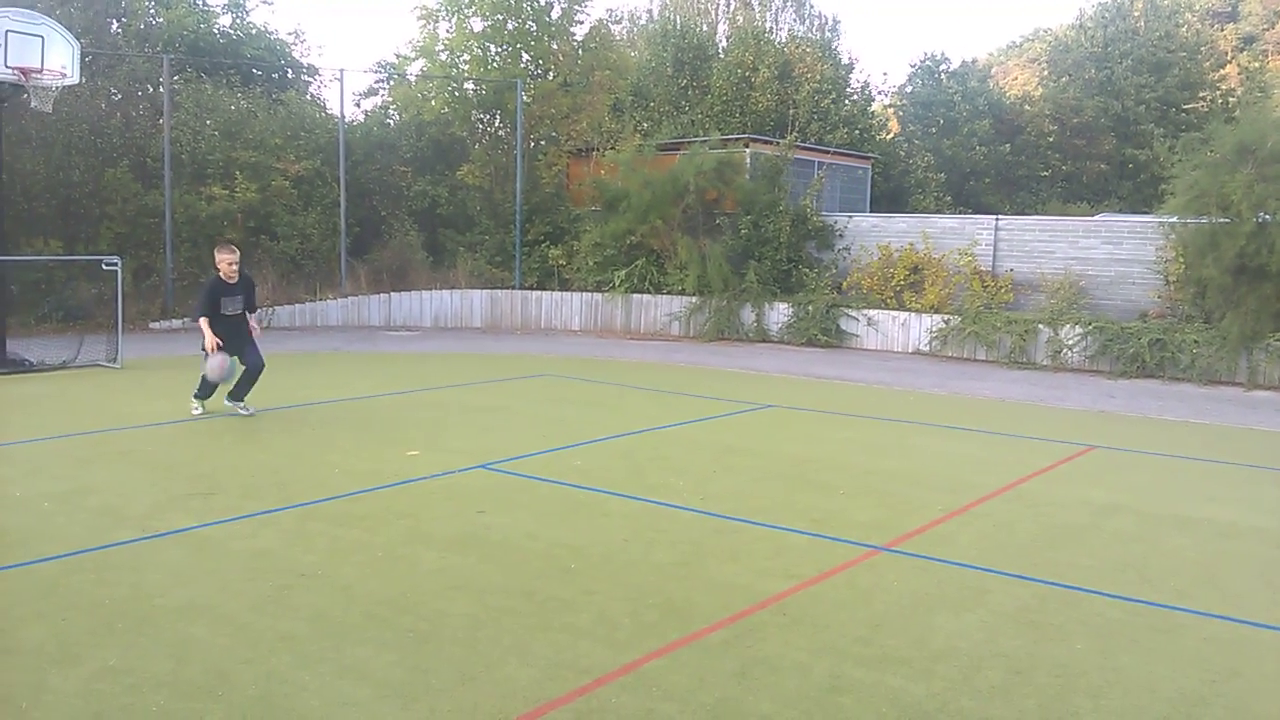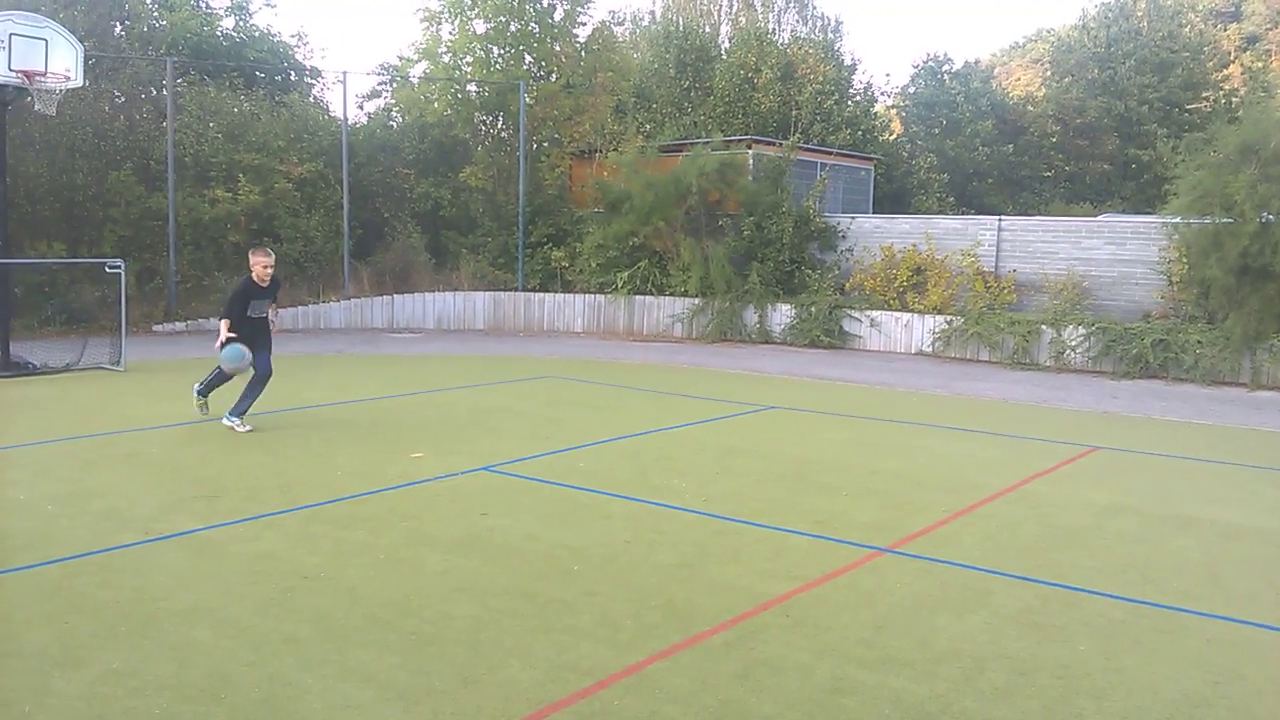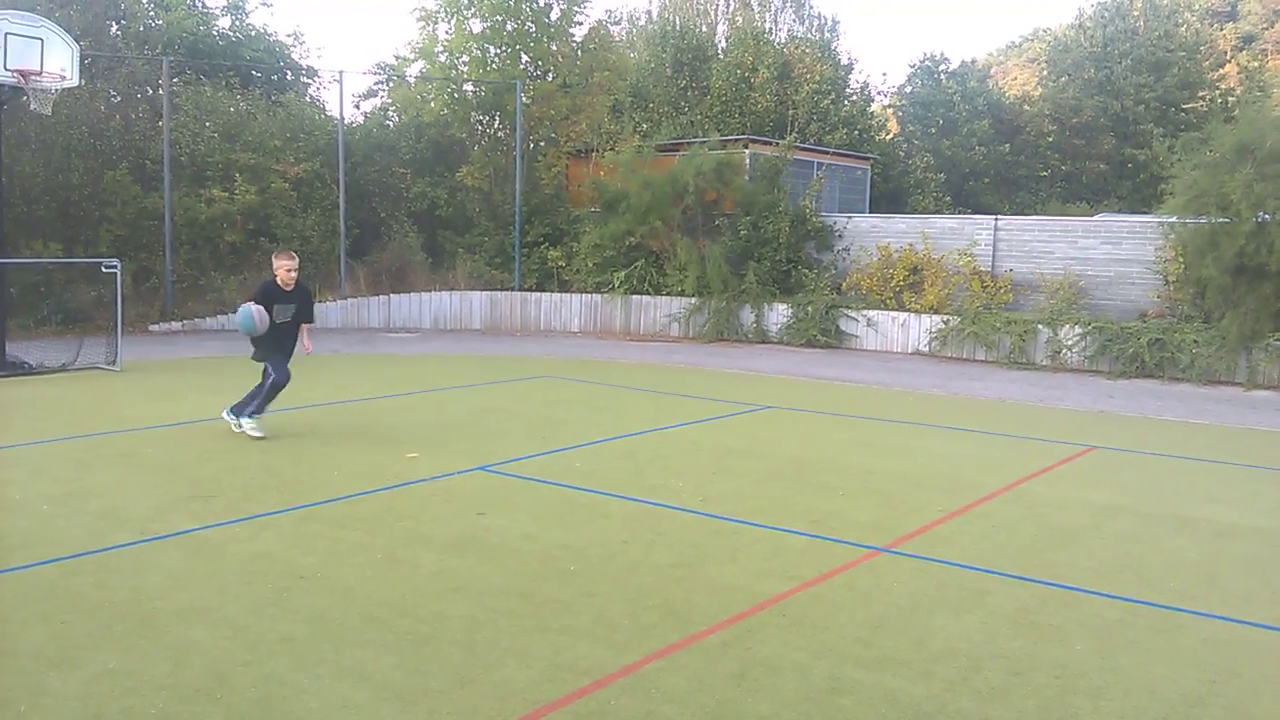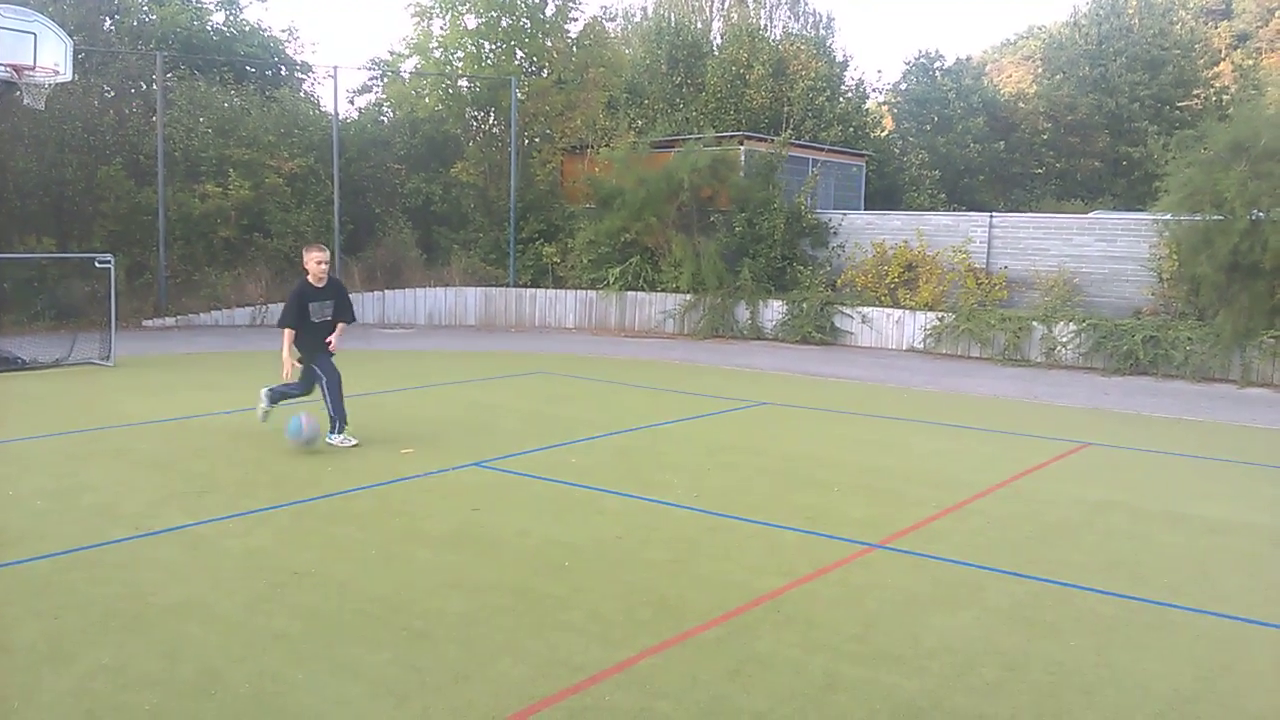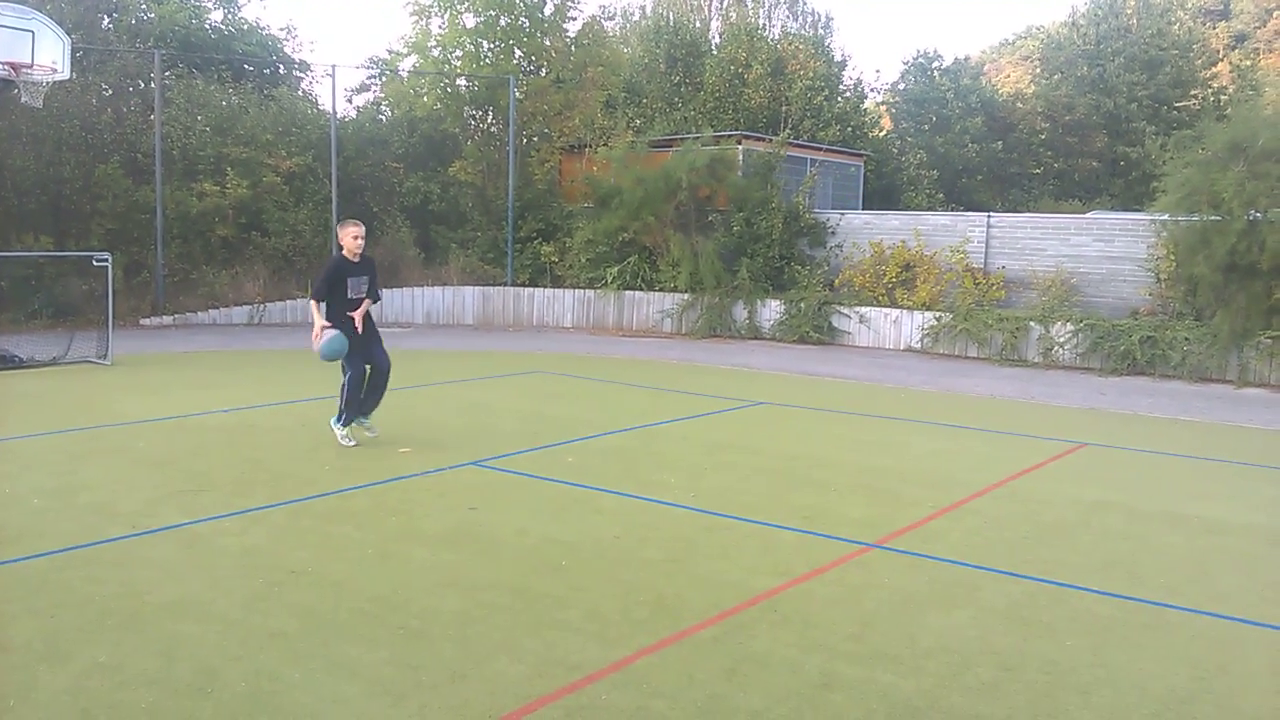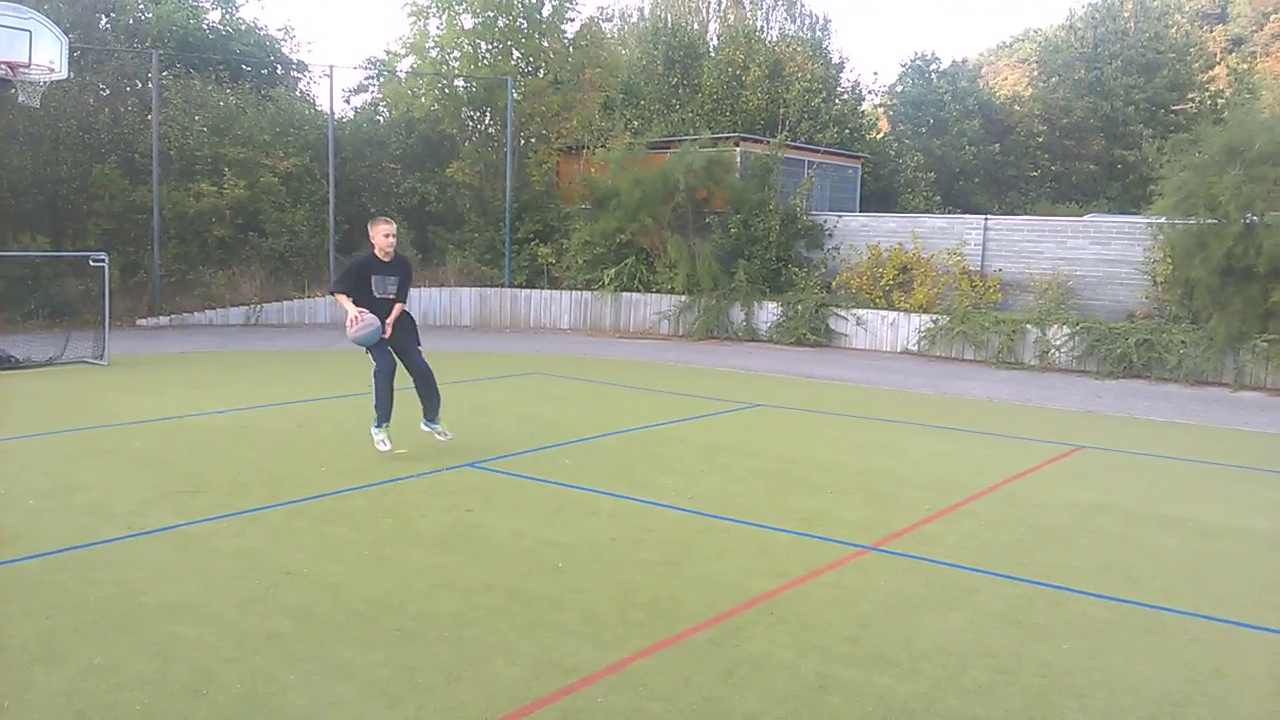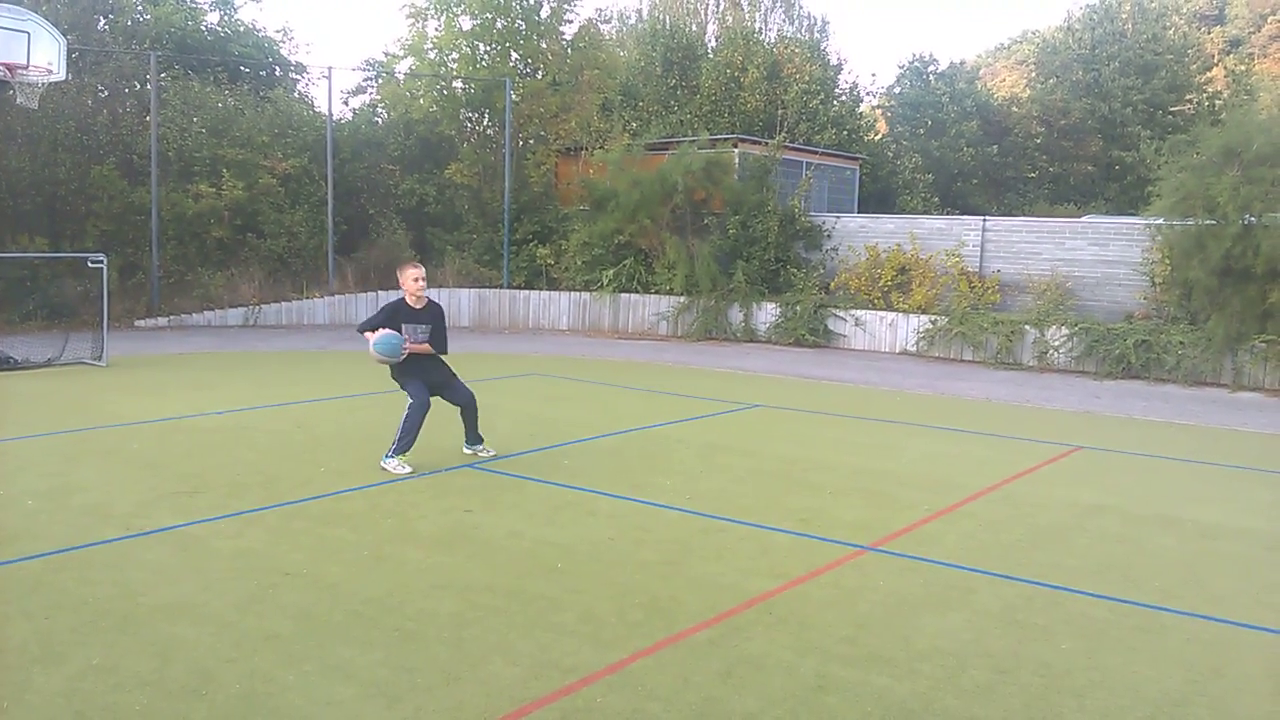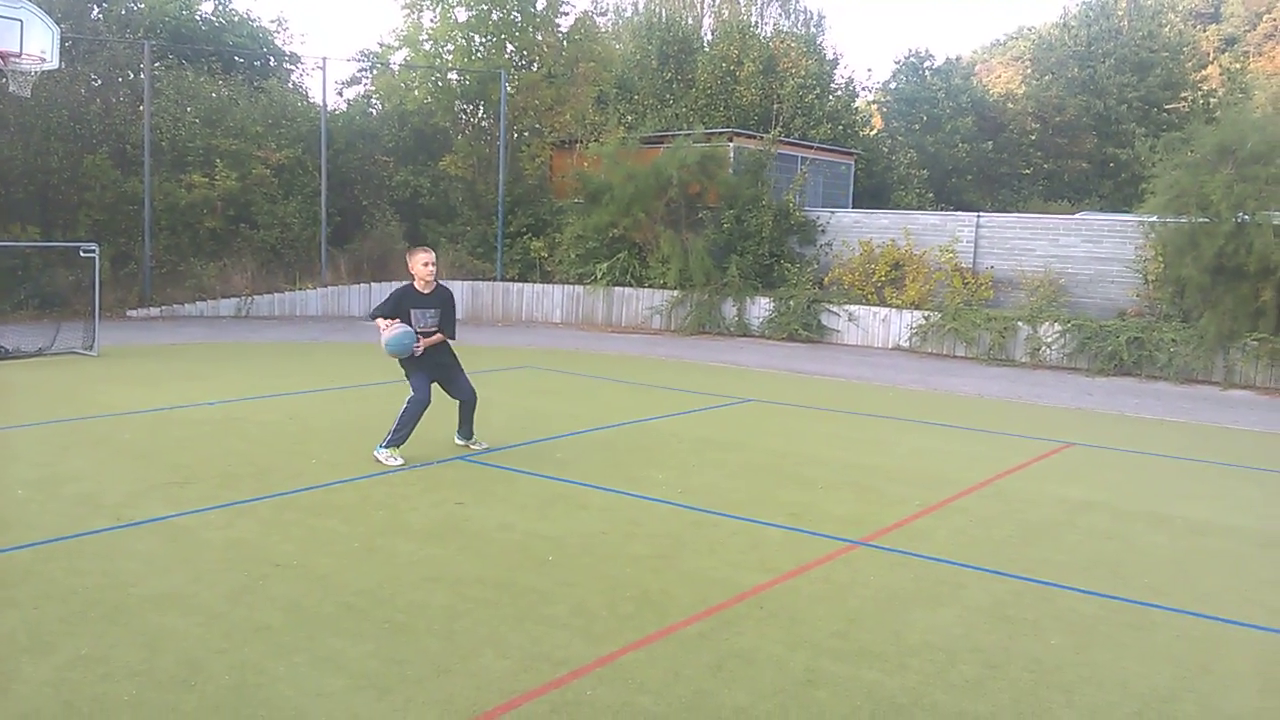
dt=0.2s
person 1, frame 1
left shoulder: (246, 281)
right shoulder: (213, 285)
right elbow: (202, 314)
left wrist: (252, 322)
right wrist: (208, 334)
left hip: (240, 331)
right hip: (218, 334)
left knee: (256, 364)
left ankle: (235, 398)
right ankle: (198, 398)
person 1, frame 2
left shoulder: (275, 283)
right shoulder: (242, 288)
right elbow: (227, 314)
left wrist: (272, 315)
right wrist: (223, 333)
left hip: (260, 335)
right hip: (238, 334)
left knee: (264, 371)
right knee: (227, 371)
left ankle: (235, 416)
right ankle: (201, 391)
person 1, frame 3
left shoulder: (303, 292)
right shoulder: (266, 289)
left elbow: (305, 319)
left wrist: (304, 337)
left hip: (286, 342)
right hip: (267, 341)
left knee: (272, 379)
right knee: (281, 375)
left ankle: (235, 412)
right ankle: (250, 414)
person 1, frame 4
left shoulder: (337, 287)
right shoulder: (301, 291)
left elbow: (344, 317)
right elbow: (289, 325)
left wrist: (336, 334)
right wrist: (286, 354)
left hip: (327, 341)
right hip: (308, 342)
left knee: (306, 386)
right knee: (331, 377)
left ankle: (271, 394)
right ankle: (336, 432)
person 1, frame 5
left shoulder: (368, 263)
right shoulder: (335, 265)
left elbow: (371, 295)
right elbow: (315, 296)
left wrist: (361, 312)
right wrist: (318, 320)
left hip: (362, 323)
right hip: (340, 325)
left knee: (382, 365)
right knee: (356, 371)
left ankle: (362, 414)
right ankle: (342, 422)
person 1, frame 6
left shoulder: (403, 264)
right shoulder: (361, 264)
left elbow: (401, 299)
right elbow: (338, 290)
left wrist: (391, 320)
right wrist: (351, 308)
left hip: (397, 323)
left knee: (420, 368)
right knee: (385, 366)
left ankle: (431, 419)
right ankle: (380, 425)
person 1, frame 7
left shoulder: (435, 310)
right shoulder: (393, 310)
left elbow: (436, 346)
right elbow: (366, 330)
left wrist: (412, 347)
right wrist: (376, 336)
left hip: (430, 364)
right hip: (405, 367)
left knee: (466, 399)
right knee: (420, 402)
left ankle: (473, 442)
right ankle: (393, 456)
person 1, frame 8
left shoulder: (445, 295)
right shoulder: (401, 295)
left elbow: (446, 333)
right elbow: (377, 315)
left wrist: (427, 342)
right wrist: (385, 325)
left hip: (439, 353)
right hip: (413, 357)
left knee: (468, 394)
right knee: (421, 396)
left ankle: (465, 435)
right ankle: (386, 447)
